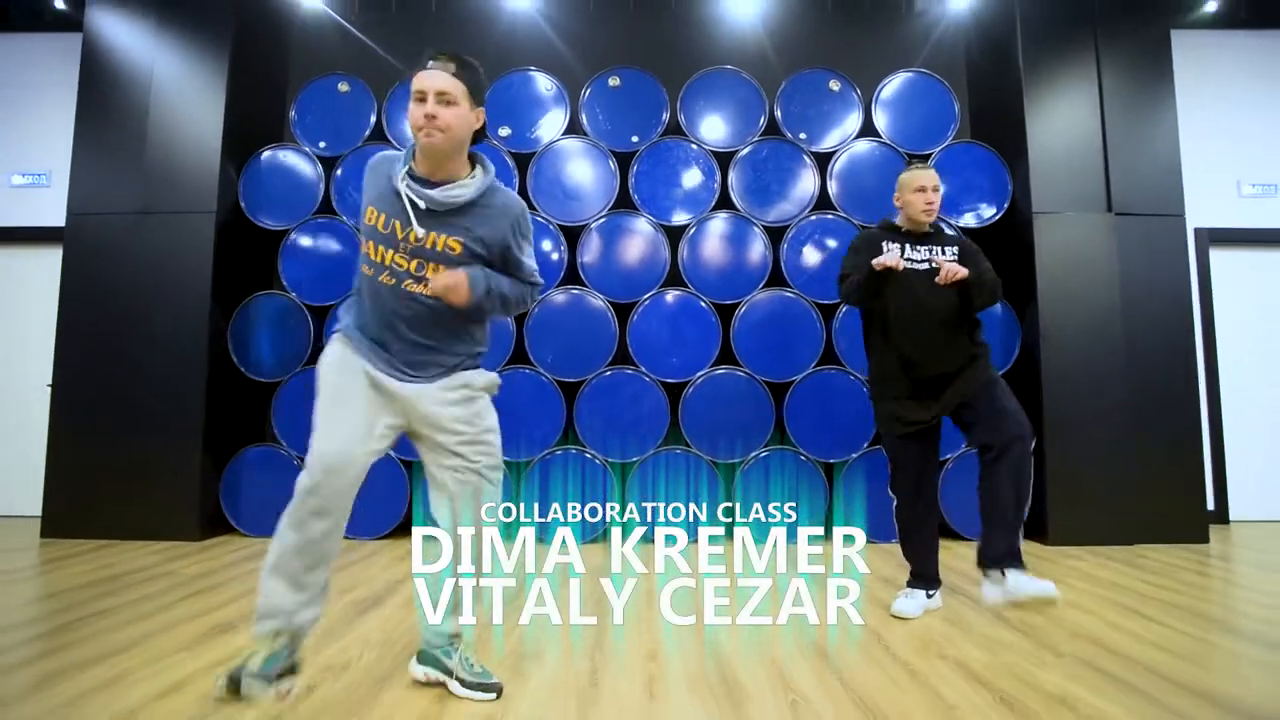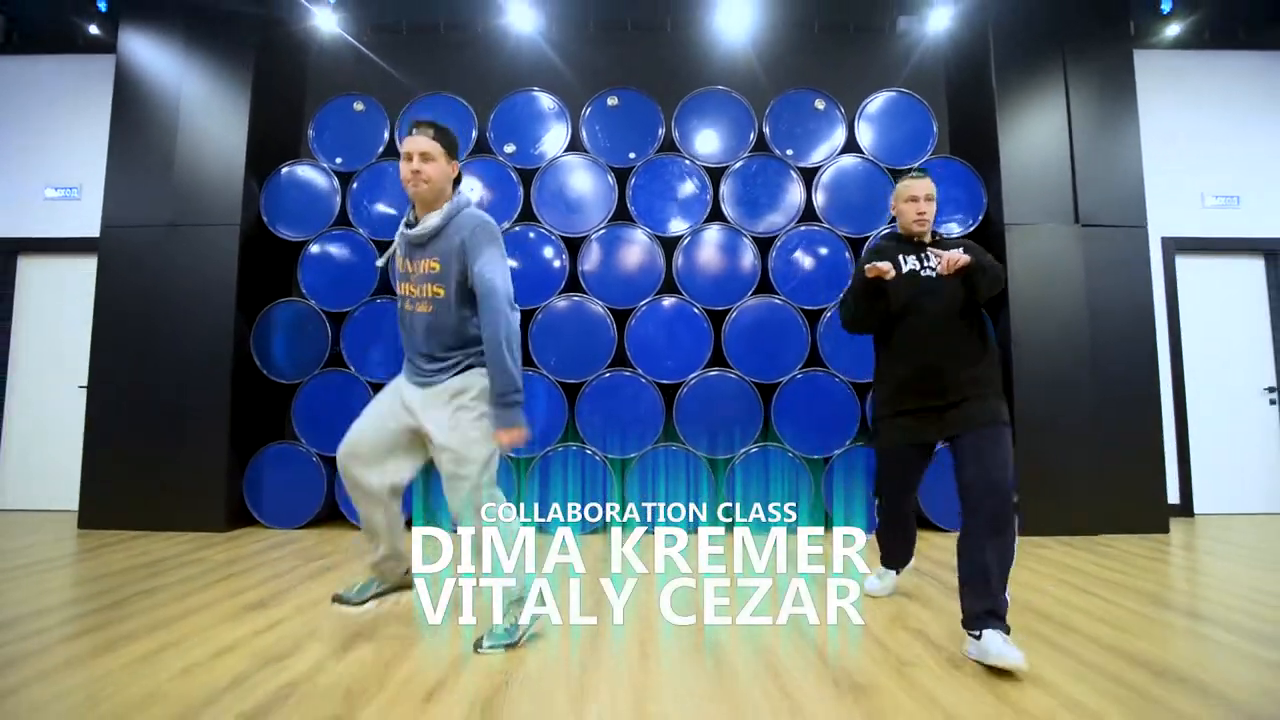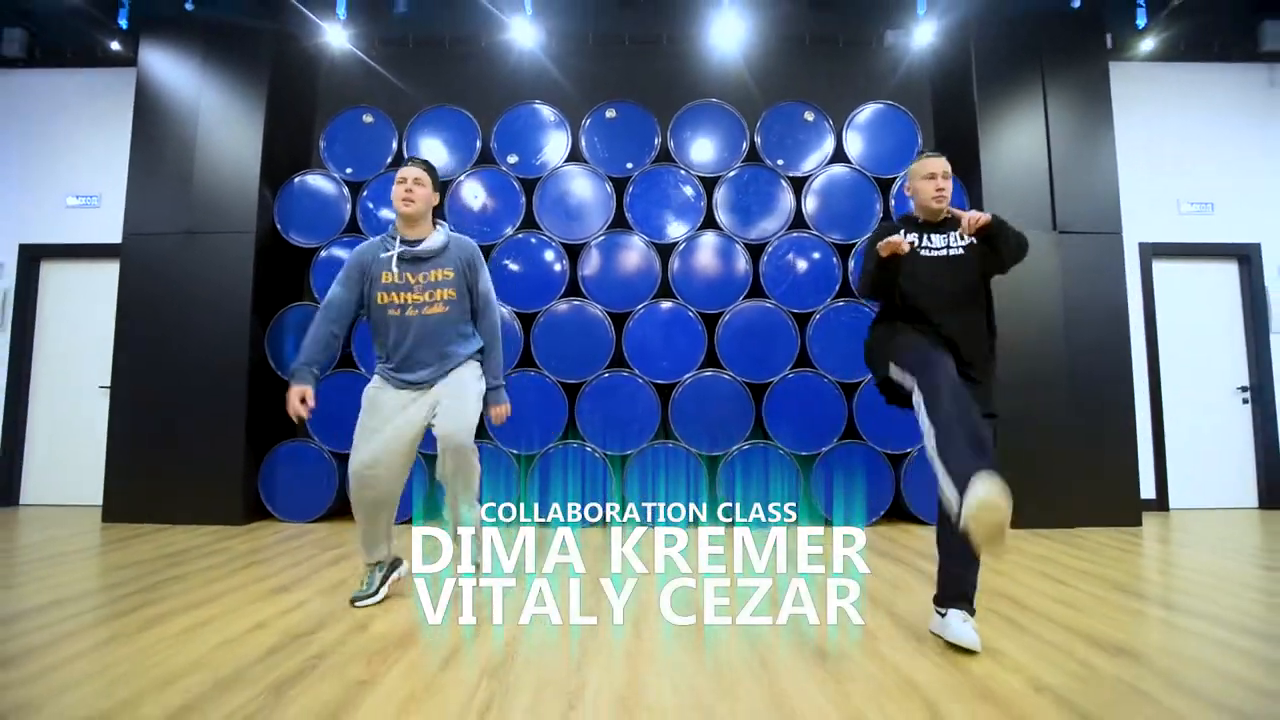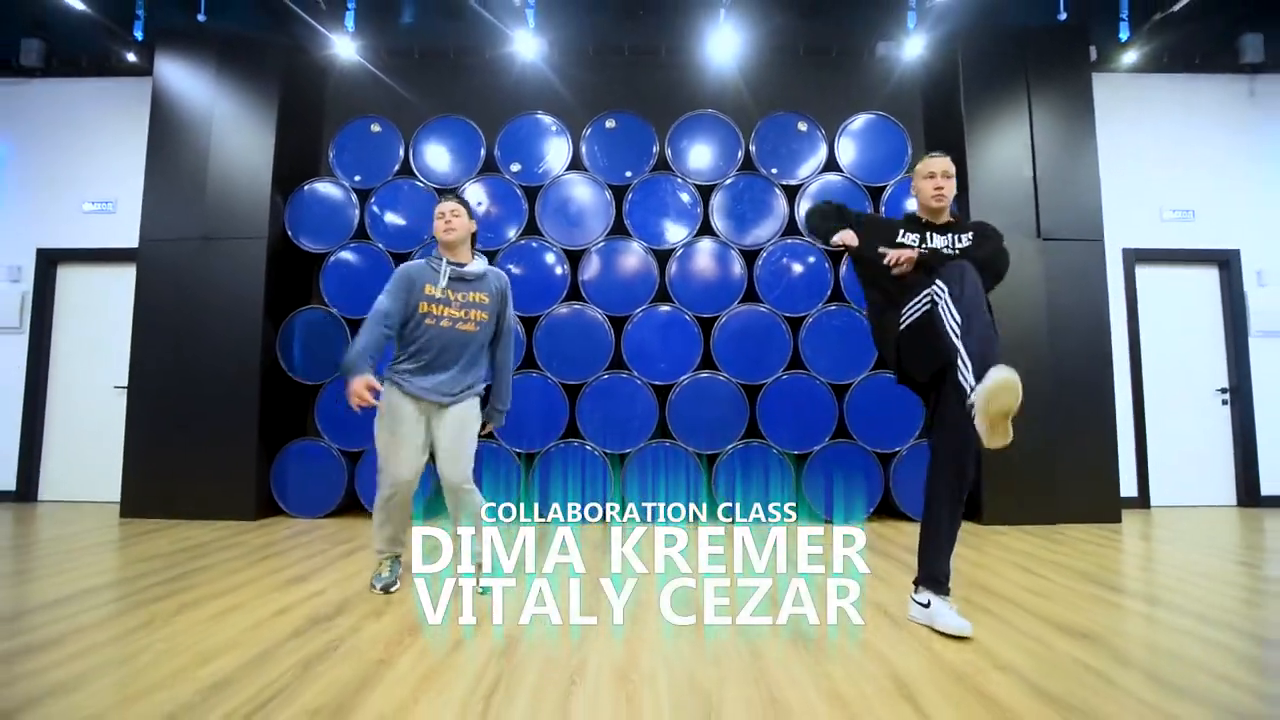
dt=0.4s
person 1, frame 1
left shoulder: (503, 209)
right shoulder: (377, 172)
left elbow: (524, 289)
left wrist: (477, 287)
left hip: (451, 380)
right hip: (361, 361)
left knee: (471, 507)
right knee: (327, 477)
left ankle: (441, 645)
person 1, frame 2
left shoulder: (475, 228)
right shoulder: (406, 234)
left elbow: (498, 312)
left wrist: (507, 405)
left hip: (468, 385)
right hip: (415, 382)
left knee: (474, 499)
right knee: (356, 457)
left ankle: (515, 607)
right ankle: (392, 568)
person 1, frame 3
left shoulder: (463, 251)
right shoulder: (365, 257)
left elbow: (488, 321)
right elbow: (332, 316)
left wrist: (494, 386)
right wrist: (303, 373)
left hip: (455, 374)
right hip: (392, 385)
left knee: (456, 438)
right knee: (367, 473)
right ankle: (381, 561)
person 1, frame 4
left shoulder: (497, 281)
right shoulder: (411, 274)
left elbow: (502, 347)
right elbow: (381, 320)
left wrist: (497, 407)
right wrist: (359, 366)
left hip: (462, 399)
right hip: (403, 394)
left knee: (457, 481)
right knee: (397, 479)
right ankle: (389, 558)
person 2, frame 1
left shoulder: (956, 244)
right shoulder: (873, 241)
left elbow: (989, 293)
right elbow: (850, 294)
left wrist: (965, 277)
right wrist: (875, 272)
left hip: (963, 369)
right hip: (902, 384)
left knee: (1012, 436)
right knee: (912, 486)
left ankle: (1001, 569)
right ankle: (923, 585)
person 2, frame 2
left shoulder: (959, 248)
right shoulder: (881, 254)
left elbow: (993, 281)
right elbow: (855, 323)
left wrist: (967, 265)
right wrist: (869, 283)
left hip: (974, 396)
right hip: (904, 399)
left knee: (992, 498)
right knee: (894, 496)
left ankle: (986, 628)
right ankle: (894, 563)
person 2, frame 3
left shoulder: (973, 231)
right shoulder: (892, 233)
left elbow: (1014, 251)
right elbow: (871, 290)
left wrist: (989, 225)
right wrist: (885, 259)
left hip: (966, 366)
right hip: (907, 346)
right knee: (937, 378)
left ankle: (952, 606)
right ankle: (971, 490)
person 2, frame 4
left shoulder: (977, 234)
right shoulder: (885, 232)
left elbow: (994, 267)
right elbow: (820, 214)
left wrist: (923, 259)
right wrist: (841, 233)
left hip: (956, 362)
right hip: (910, 340)
left knee: (953, 473)
right knee: (957, 278)
left ankle: (929, 593)
right ankle: (985, 387)
